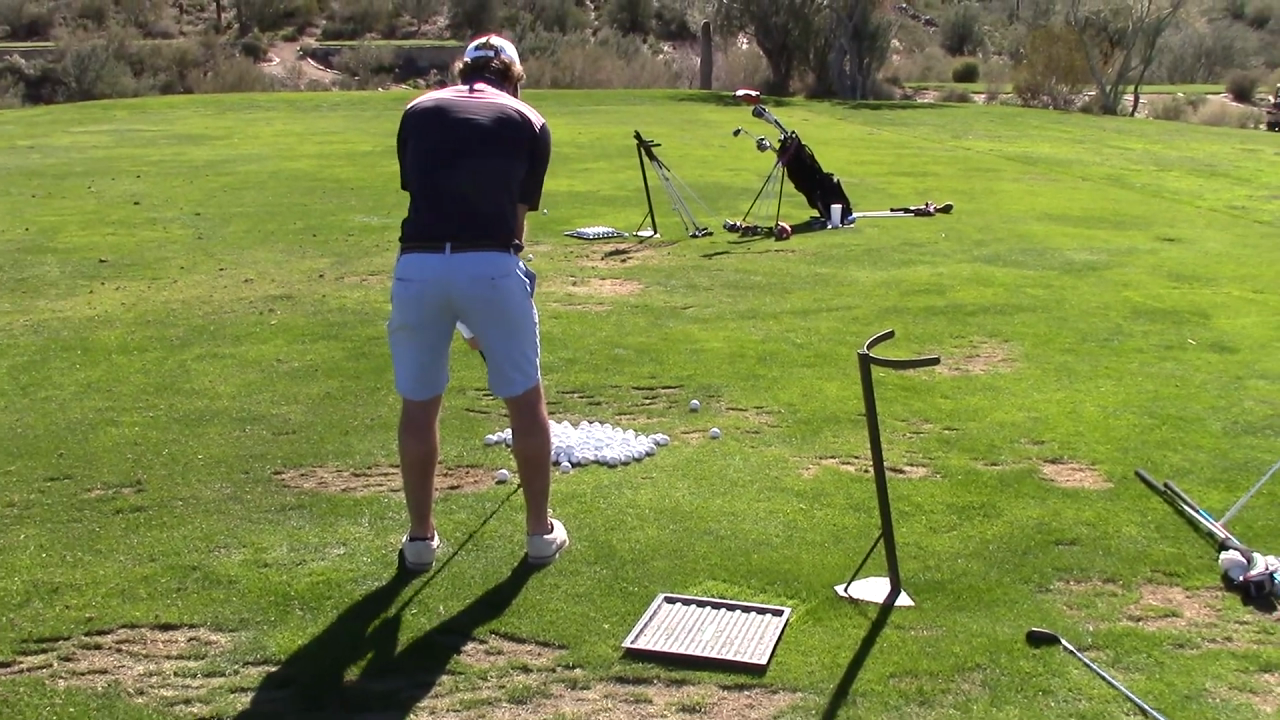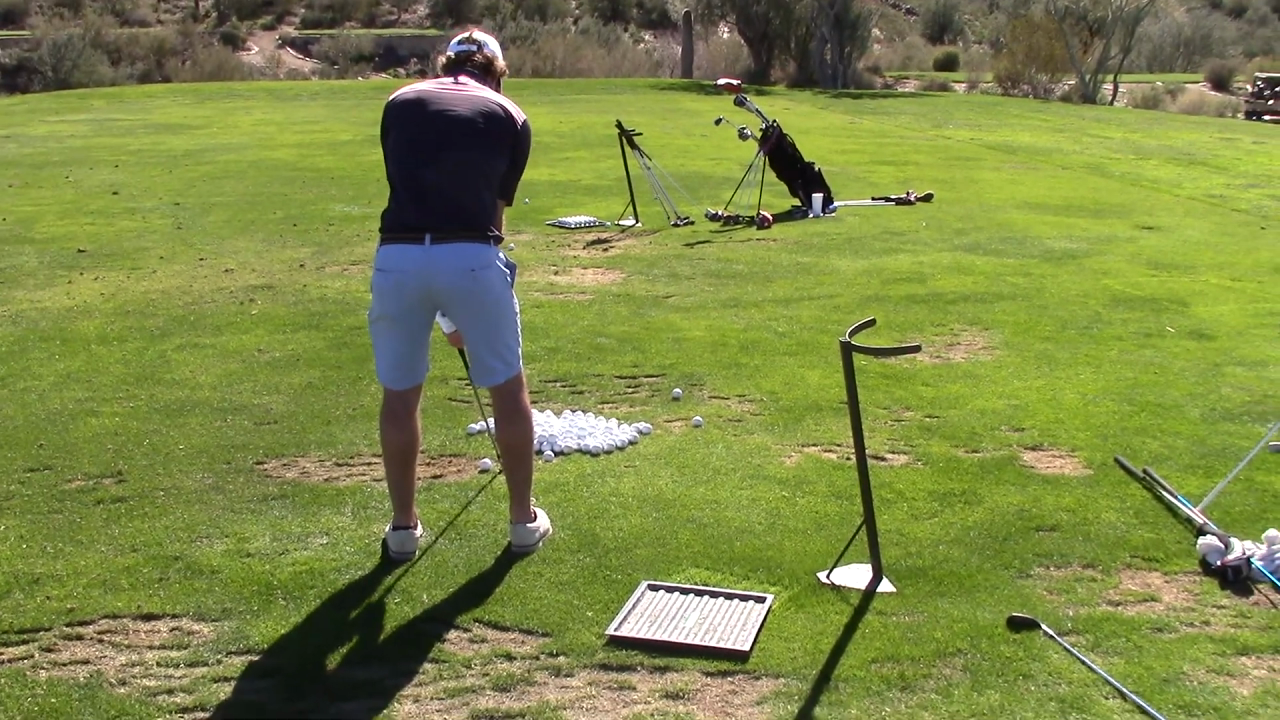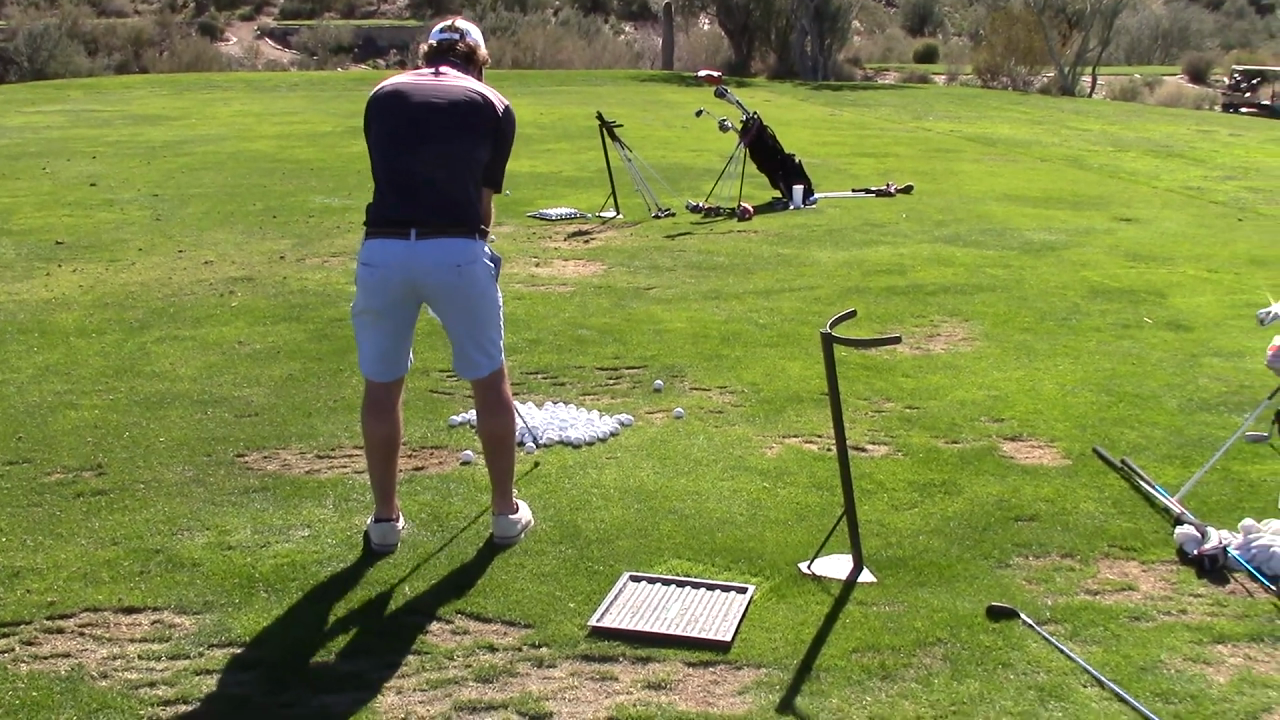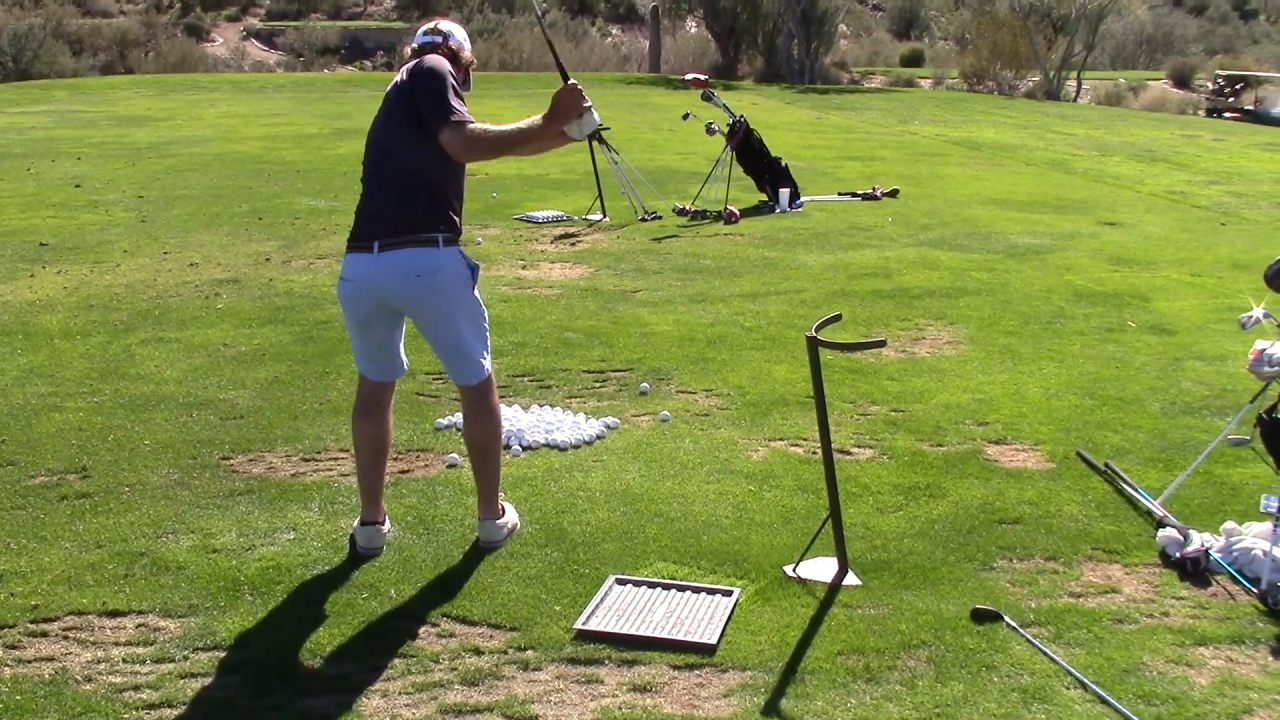
dt=0.4s
person 1, frame 1
left shoulder: (418, 110)
right shoulder: (529, 122)
right wrist: (492, 272)
left hip: (419, 265)
right hip: (491, 266)
left knee: (418, 405)
right knee: (525, 400)
left ankle: (420, 537)
right ankle: (539, 530)
person 1, frame 2
left shoulder: (400, 102)
right shoulder: (510, 116)
right wrist: (465, 315)
left hip: (398, 257)
right hip: (471, 258)
left knee: (399, 394)
right knee: (508, 388)
left ankle: (403, 525)
right ankle: (523, 518)
person 1, frame 3
left shoulder: (383, 95)
right shoulder: (494, 105)
left hip: (384, 250)
right hip: (456, 251)
left knee: (381, 387)
right knee: (489, 382)
left ankle: (385, 518)
right ankle: (505, 510)
person 1, frame 4
left shoulder: (398, 102)
right shoulder: (432, 72)
right elbow: (466, 143)
left wrist: (556, 127)
right wrist: (547, 122)
left hip: (361, 263)
right hip: (428, 260)
left knee: (374, 387)
right knee: (477, 385)
left ankle: (371, 520)
right ankle: (491, 514)
